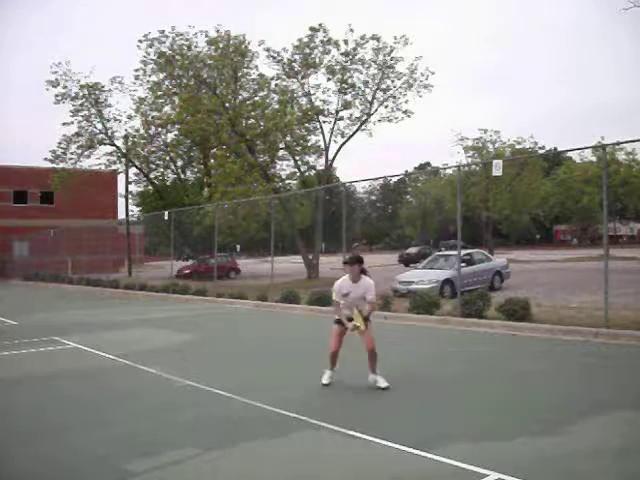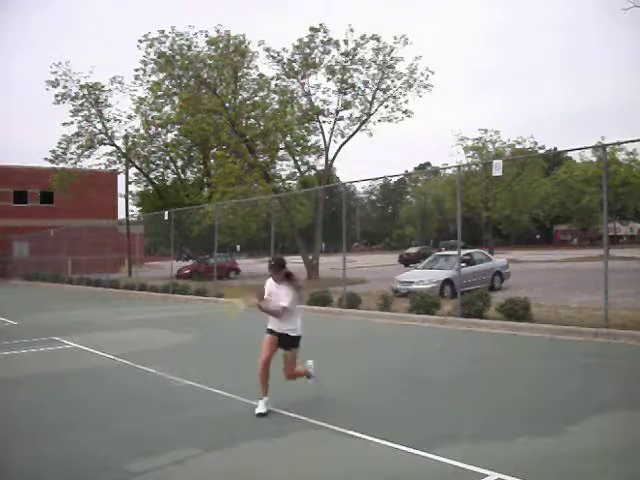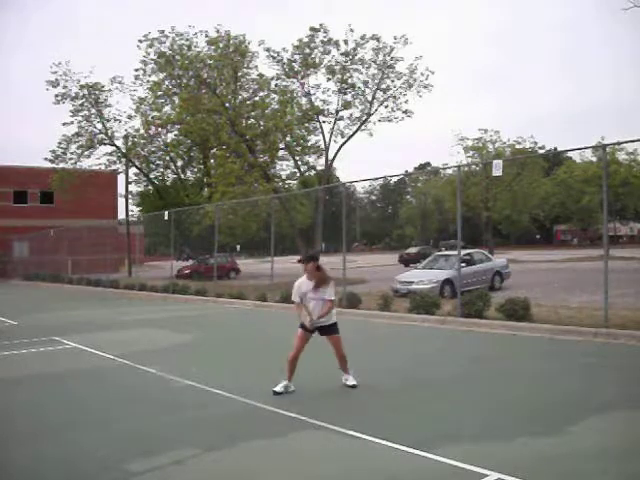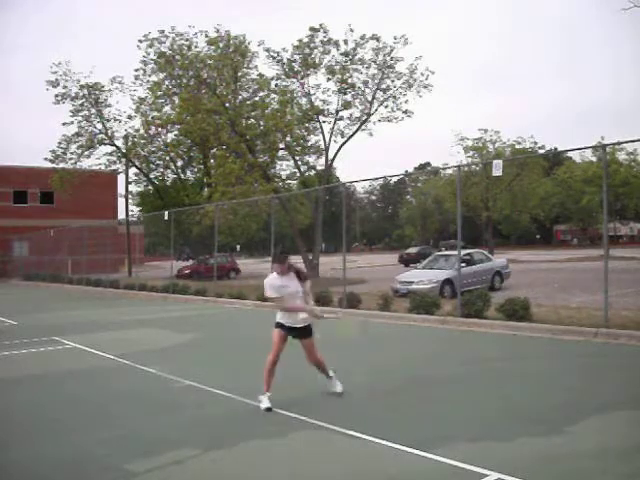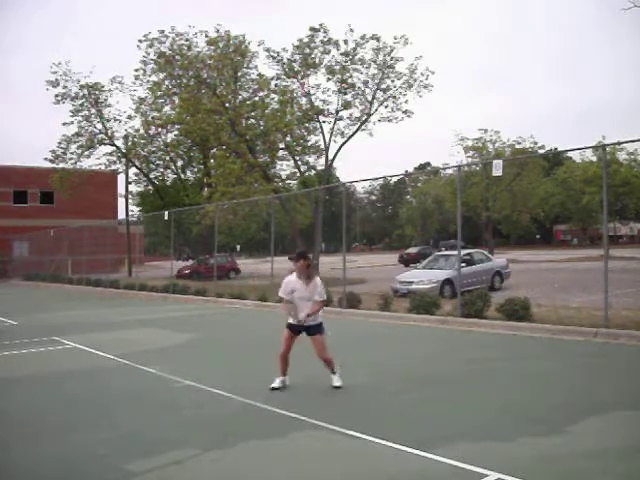
dt=1s
person 1, frame 1
left shoulder: (368, 283)
right shoulder: (340, 283)
left elbow: (371, 305)
right elbow: (337, 306)
left wrist: (362, 319)
right wrist: (346, 323)
left hip: (361, 316)
right hip: (342, 316)
left knee: (371, 347)
right knee: (334, 349)
left ankle: (374, 375)
right ankle: (330, 371)
person 1, frame 2
left shoulder: (290, 288)
right shoulder: (269, 283)
left elbow: (279, 313)
right elbow: (267, 302)
left wrist: (262, 306)
right wrist: (261, 304)
left hip: (290, 331)
right hip: (274, 328)
left knee: (289, 374)
right knee: (264, 361)
left ankle: (308, 368)
right ankle: (264, 400)
person 1, frame 3
left shoulder: (326, 282)
right shoulder: (299, 284)
left elbow: (330, 306)
right elbow: (298, 307)
left wrist: (316, 318)
right wrist: (306, 320)
left hip: (328, 322)
right hip: (306, 321)
left knee: (340, 354)
right knee: (293, 355)
left ankle: (346, 375)
right ankle: (287, 382)
person 1, frame 4
left shoulder: (297, 275)
right shoulder: (270, 281)
left elbow: (307, 294)
right elbow: (281, 306)
left wrist: (310, 309)
right wrist: (305, 308)
left hip: (302, 323)
right hip: (283, 322)
left knee: (314, 360)
right knee: (273, 357)
left ankle: (329, 376)
right ankle: (265, 395)
person 1, frame 5
left shoulder: (315, 281)
right shoulder: (288, 281)
left elbow: (319, 305)
right elbow: (285, 303)
left wrist: (306, 314)
right wrist: (292, 315)
left hip: (313, 322)
right hip: (294, 321)
left knee: (323, 356)
right knee: (283, 353)
left ankle: (334, 373)
right ankle: (282, 378)
